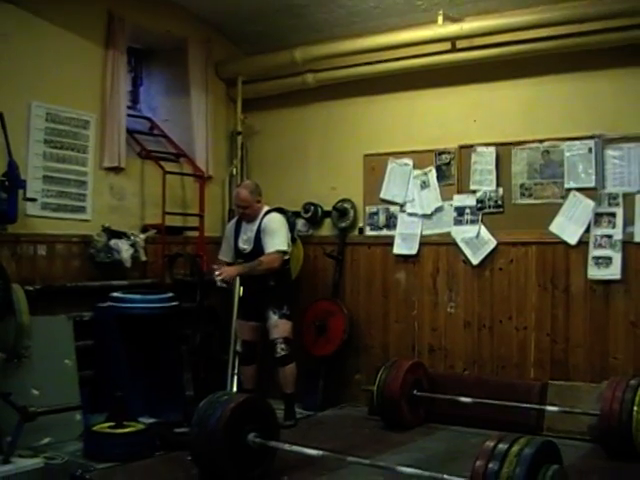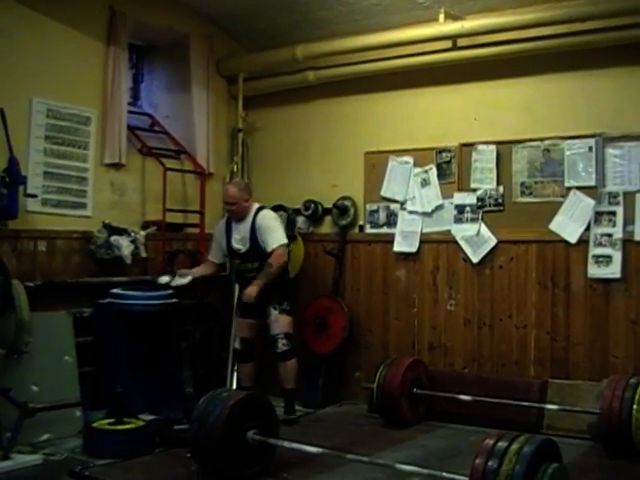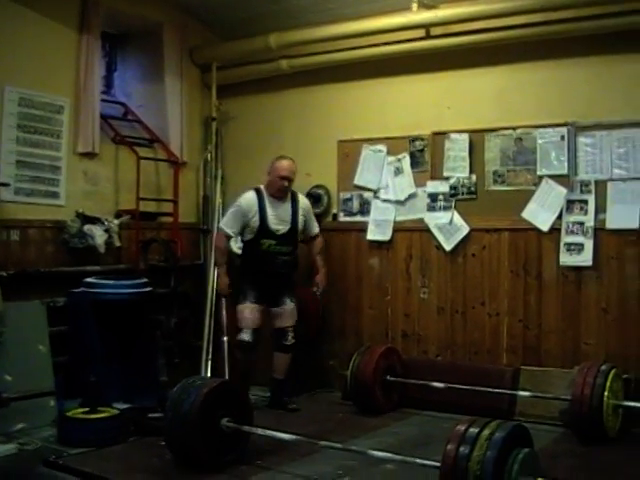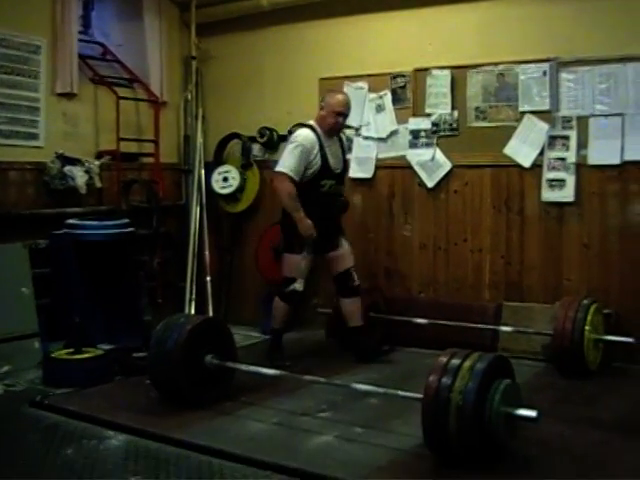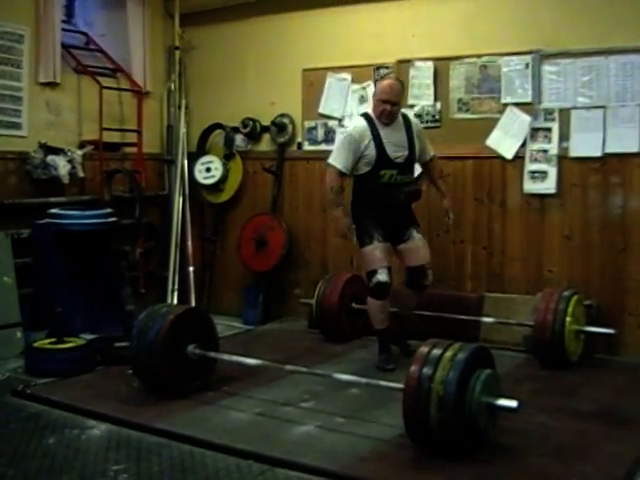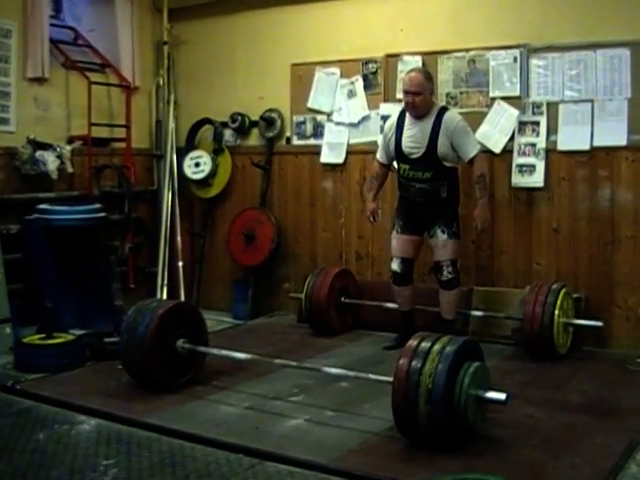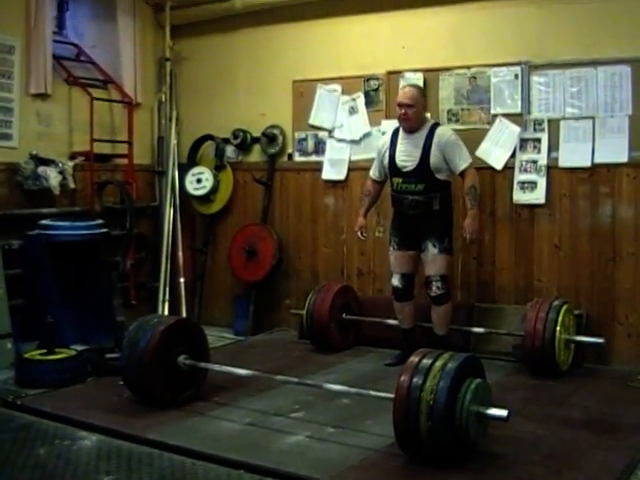
dt=0.7s
person 1, frame 1
left shoulder: (273, 221)
right shoulder: (233, 226)
left elbow: (274, 261)
right elbow: (225, 260)
left wrist: (237, 270)
right wrist: (221, 272)
left hip: (275, 293)
right hip: (250, 294)
left knee: (281, 349)
right knee: (245, 350)
left ankle: (289, 409)
person 1, frame 2
left shoulder: (266, 218)
right shoulder: (224, 226)
left elbow: (279, 257)
right elbow: (213, 262)
left wrist: (257, 286)
right wrist: (190, 272)
left hip: (274, 290)
right hip: (246, 291)
left knee: (283, 345)
right knee: (242, 348)
left ankle: (290, 404)
person 1, frame 3
left shoulder: (301, 203)
right shoulder: (249, 201)
left elbow: (314, 237)
right elbow: (222, 237)
left wrist: (320, 269)
right wrist: (221, 272)
left hip: (284, 280)
right hip: (253, 279)
left knee: (286, 338)
right knee: (247, 337)
left ankle: (279, 393)
right ankle: (240, 385)
person 1, frame 4
left shoulder: (338, 140)
right shoulder: (304, 139)
right elbow: (282, 180)
right wrist: (299, 218)
left hip: (329, 222)
right hip: (305, 223)
left knee: (349, 281)
right knee: (293, 286)
left ankle: (362, 344)
right ankle: (274, 346)
person 1, frame 5
left shoulder: (412, 126)
right shoulder: (358, 130)
left elbow: (427, 163)
right elbow: (335, 173)
left wrist: (445, 195)
right wrist: (338, 212)
left hip: (402, 211)
right hip: (370, 214)
left knee: (422, 274)
right knee: (379, 280)
left ankle: (398, 331)
right ankle: (384, 347)
person 1, frame 6
left shoulder: (451, 122)
right shoulder: (394, 123)
left elbow: (478, 160)
right elbow: (380, 164)
left wrist: (482, 202)
right wrist: (370, 197)
left hip: (441, 207)
right hip: (407, 206)
left knee: (446, 271)
right knee: (399, 269)
left ankle: (447, 336)
right ankle: (407, 329)
person 1, frame 7
left shoulder: (443, 136)
right shoulder: (388, 140)
left elbow: (468, 174)
right elbow: (375, 181)
left wrist: (472, 213)
right wrist: (362, 213)
left hip: (435, 221)
right hip: (402, 220)
left knee: (436, 286)
right knee: (400, 285)
left ankle: (440, 350)
right ankle: (409, 346)
